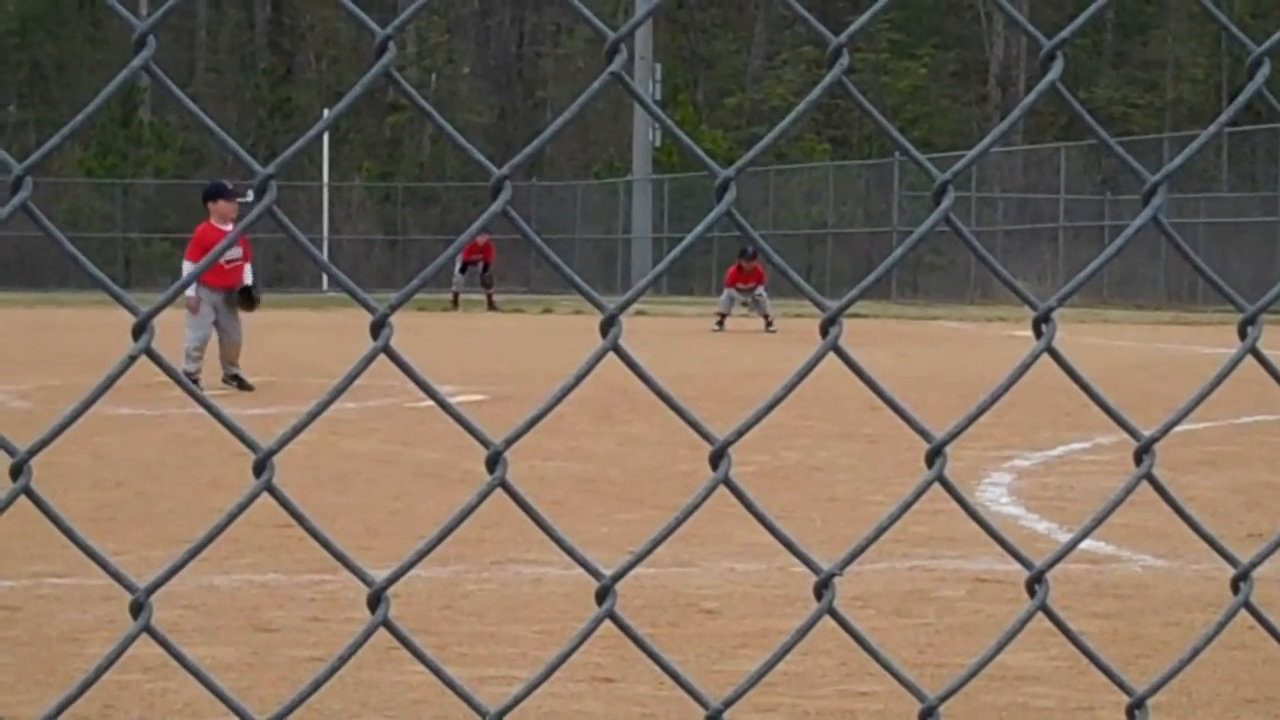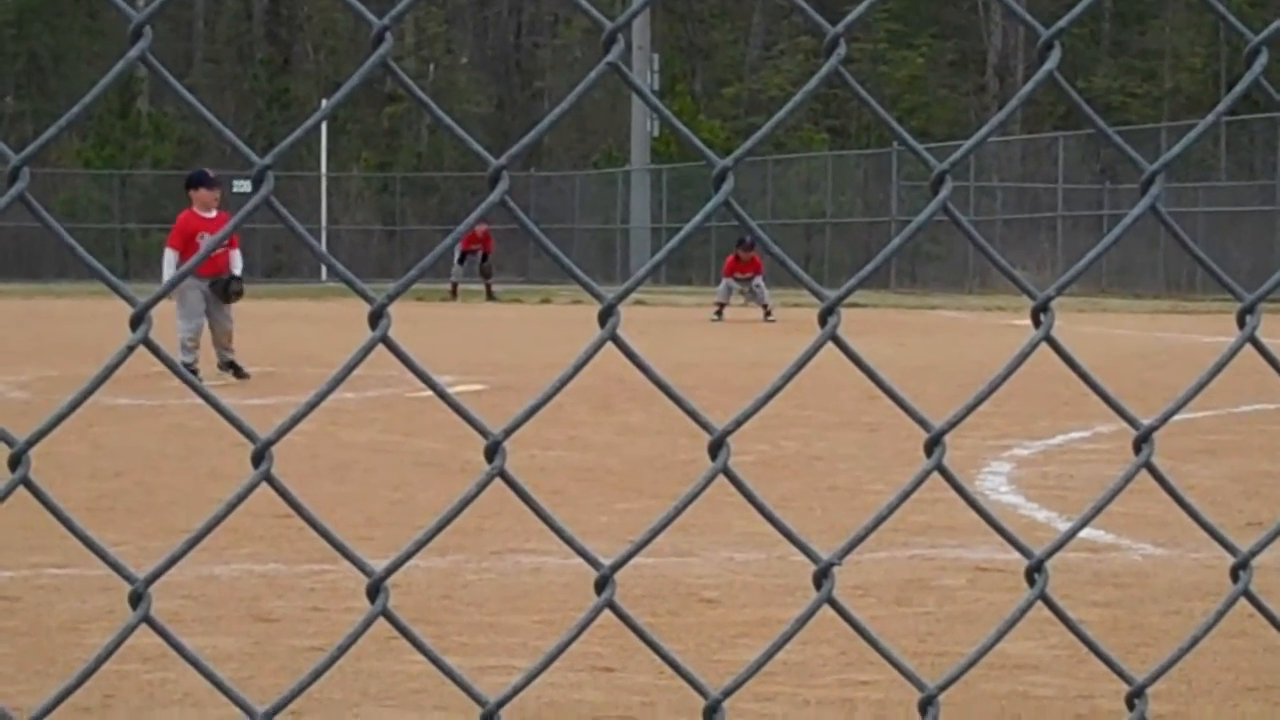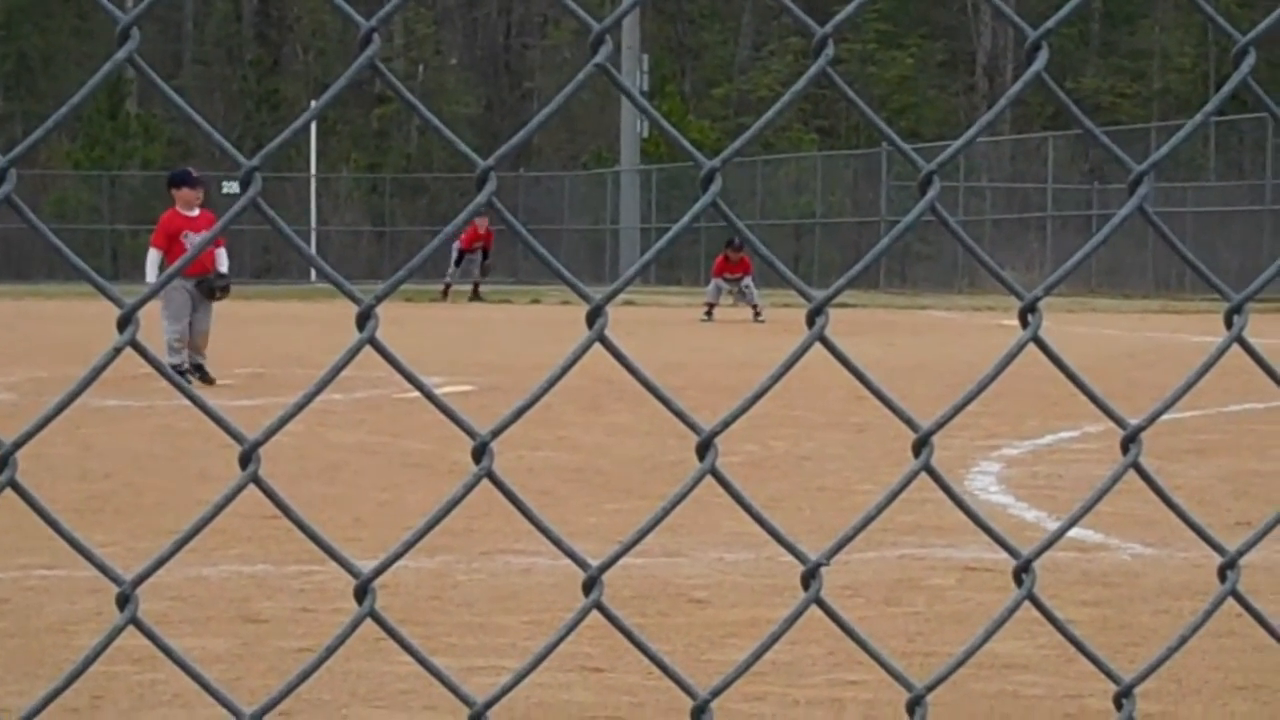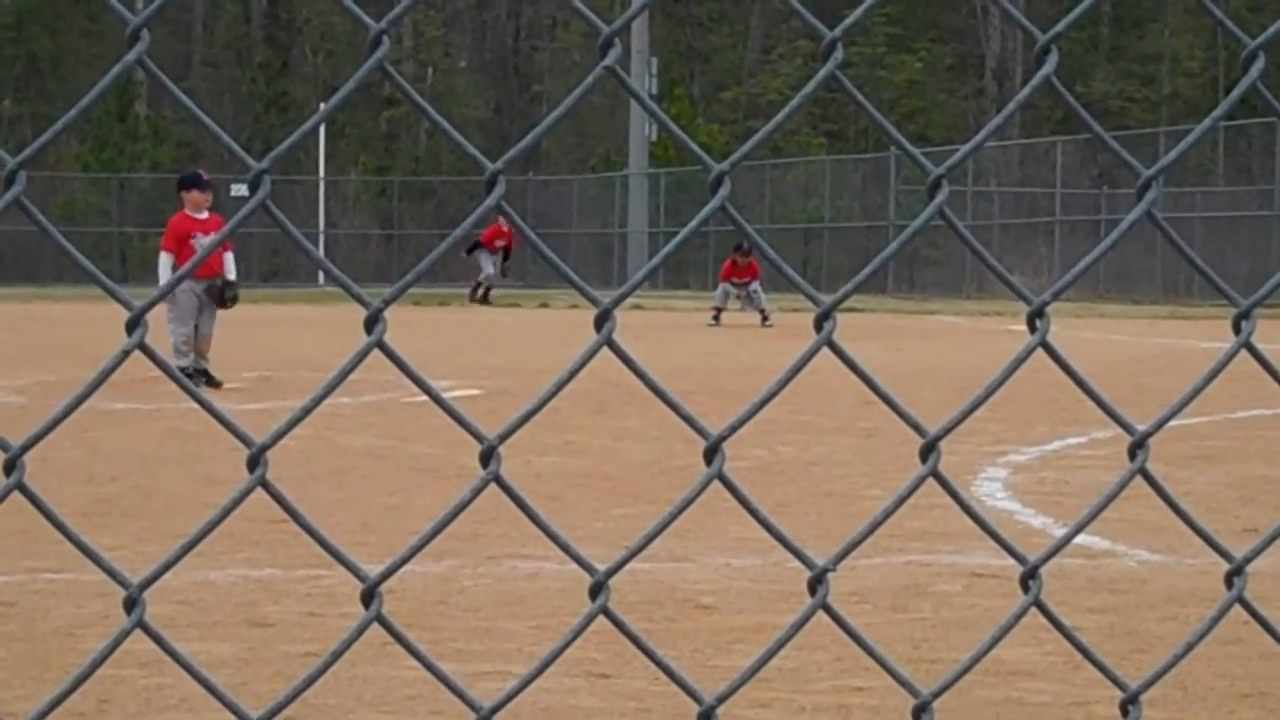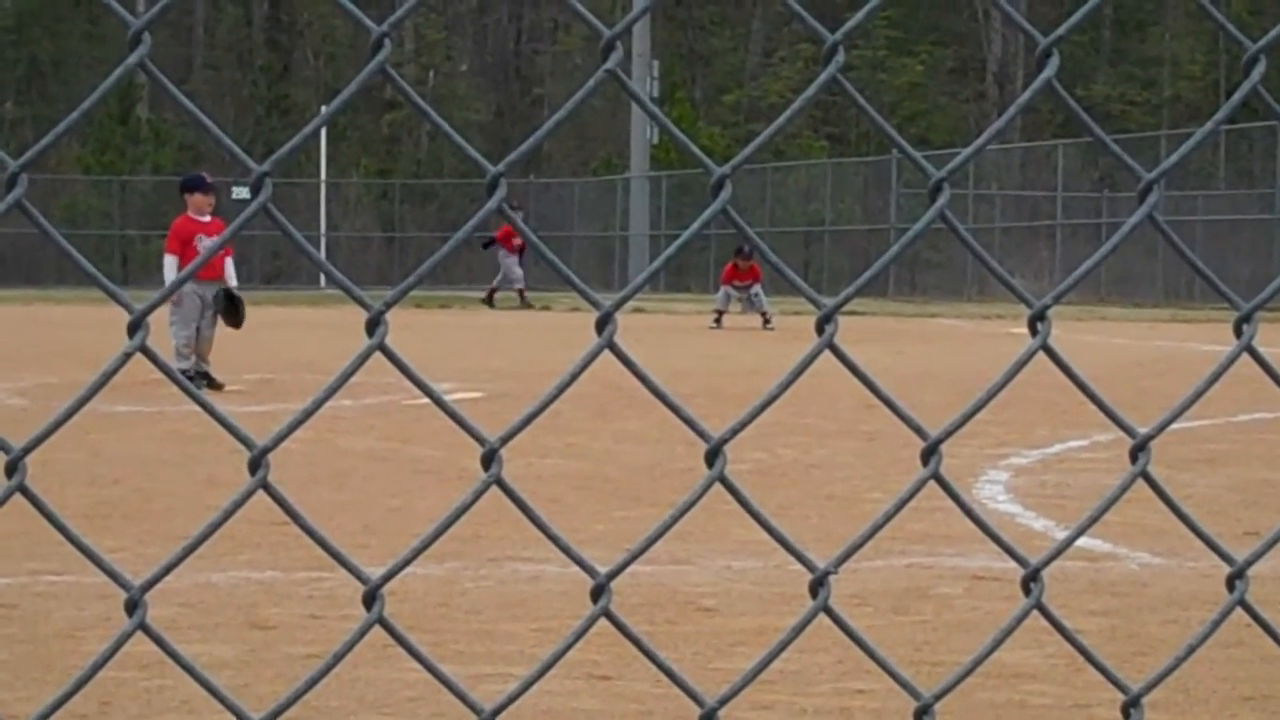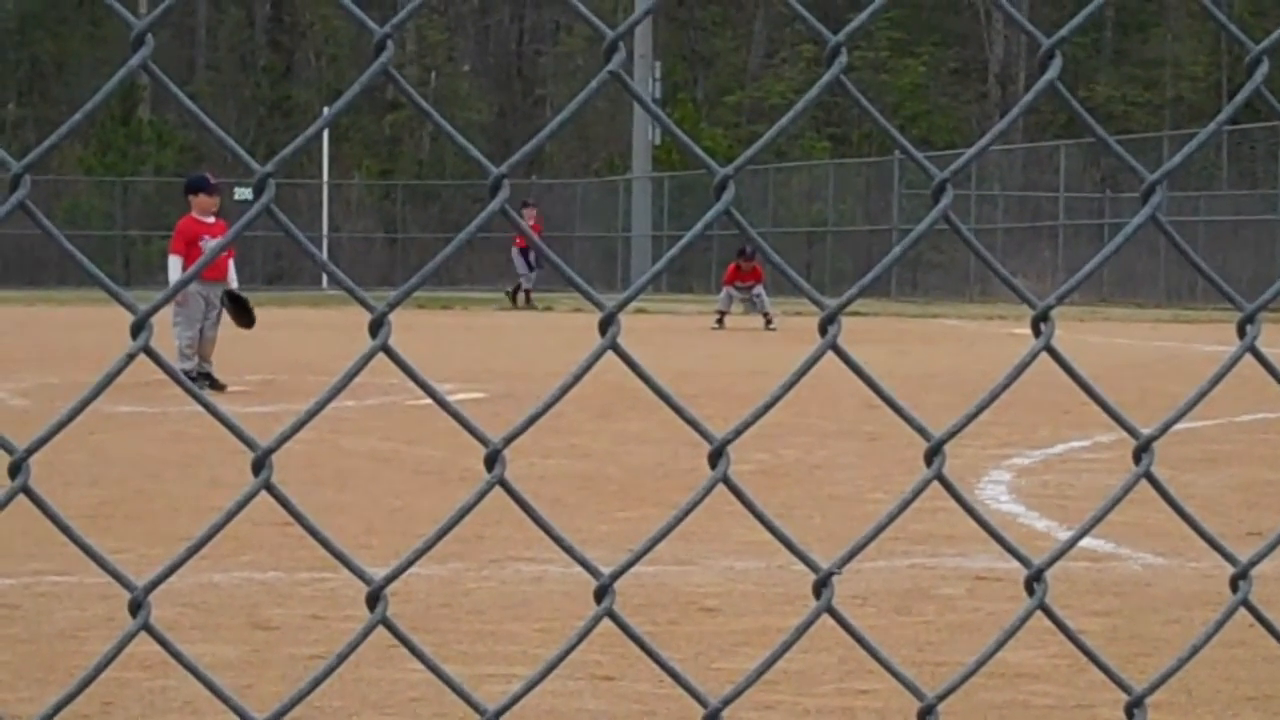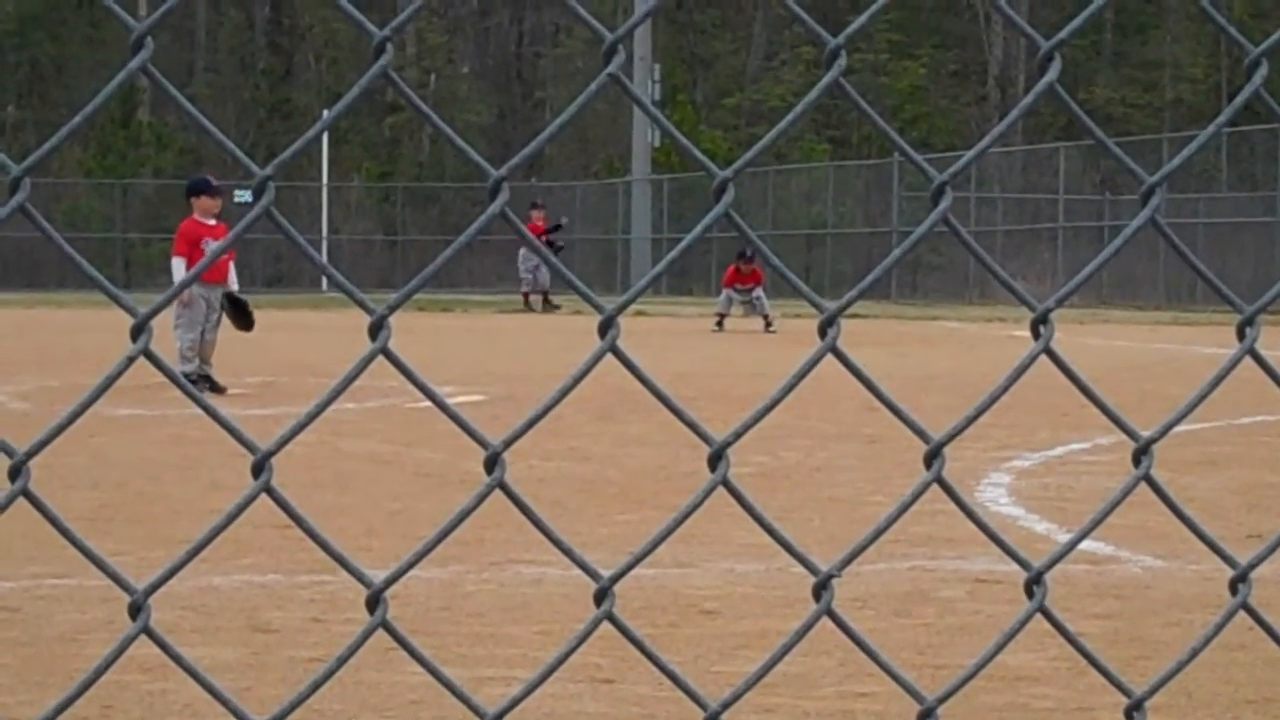
dt=0.2s
person 1, frame 1
left shoulder: (240, 233)
right shoulder: (202, 233)
left elbow: (246, 262)
right elbow: (189, 264)
left wrist: (247, 286)
right wrist: (190, 293)
left hip: (228, 295)
right hip: (205, 293)
left knee: (234, 336)
right knee: (199, 335)
left ankle: (231, 374)
right ankle: (191, 375)
person 1, frame 2
left shoulder: (225, 219)
right shoulder: (185, 221)
left elbow: (234, 248)
right elbow: (171, 252)
left wrist: (236, 274)
right wrist: (168, 281)
left hip: (219, 280)
right hip: (192, 281)
left knee: (224, 323)
right knee: (192, 324)
left ankle: (227, 360)
right ankle: (189, 365)
person 1, frame 3
left shoulder: (209, 217)
right shoulder: (168, 220)
left elbow: (219, 246)
right elbow: (155, 251)
left wrist: (222, 271)
right wrist: (151, 280)
left hip: (204, 281)
right hip: (178, 281)
left knee: (202, 325)
right knee: (178, 325)
left ankle: (197, 363)
right ankle: (176, 366)
person 1, frame 4
left shoulder: (217, 221)
right shoulder: (177, 223)
left elbow: (226, 251)
right elbow: (166, 255)
left wrist: (230, 277)
right wrist: (165, 284)
left hip: (212, 284)
right hip: (186, 284)
left knee: (206, 329)
right knee: (184, 328)
left ankle: (201, 368)
right ankle: (183, 369)
person 1, frame 5
left shoulder: (219, 225)
right shoulder: (181, 225)
left elbow: (227, 256)
right elbow: (170, 257)
left wrist: (232, 284)
right wrist: (172, 286)
left hip: (214, 286)
right hip: (189, 286)
left knee: (207, 331)
right knee: (186, 330)
left ankle: (202, 370)
right ankle: (184, 372)
person 1, frame 6
left shoulder: (222, 226)
right shoulder: (185, 226)
left elbow: (229, 258)
right elbow: (175, 257)
left wrist: (233, 286)
right wrist: (176, 286)
left hip: (217, 287)
right hip: (194, 286)
left knee: (210, 332)
right knee: (189, 330)
left ankle: (204, 371)
right ankle: (187, 372)
person 1, frame 7
left shoulder: (222, 228)
right shoulder: (187, 228)
left elbow: (229, 260)
right elbow: (178, 259)
left wrist: (233, 288)
right wrist: (182, 288)
left hip: (218, 290)
right hip: (196, 288)
left knee: (210, 334)
right knee: (190, 333)
left ankle: (204, 373)
right ankle: (188, 375)
